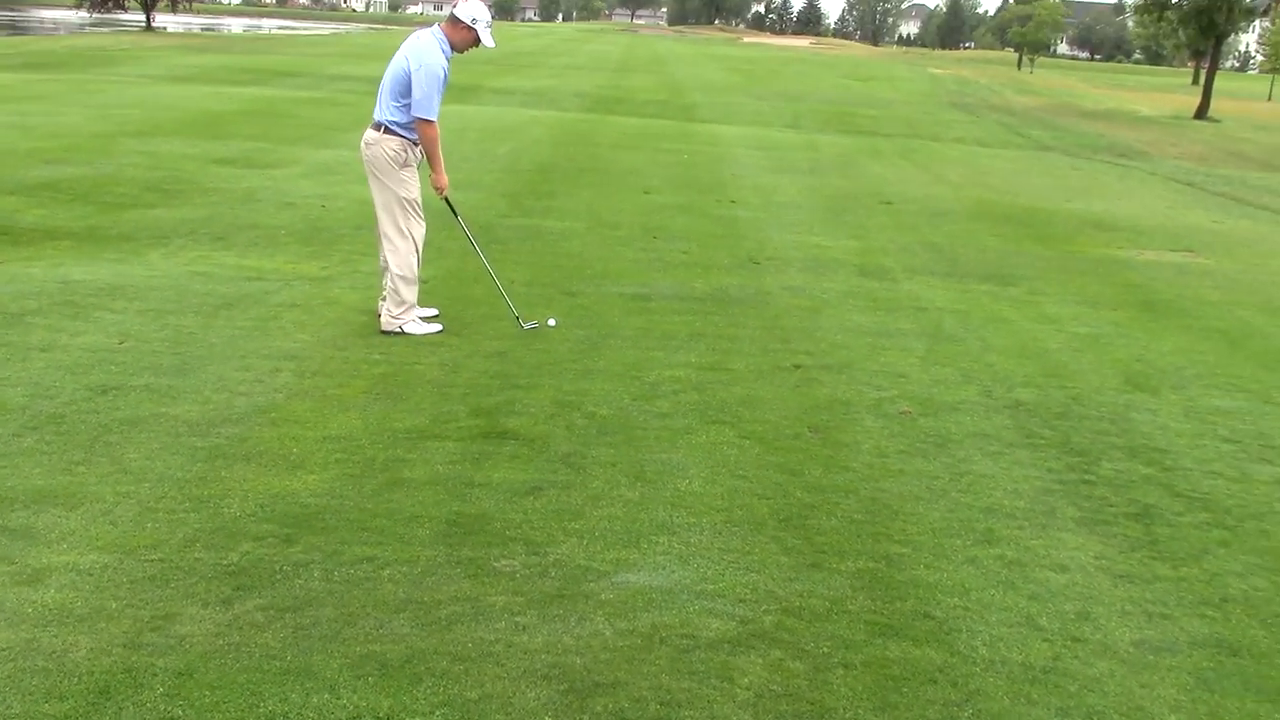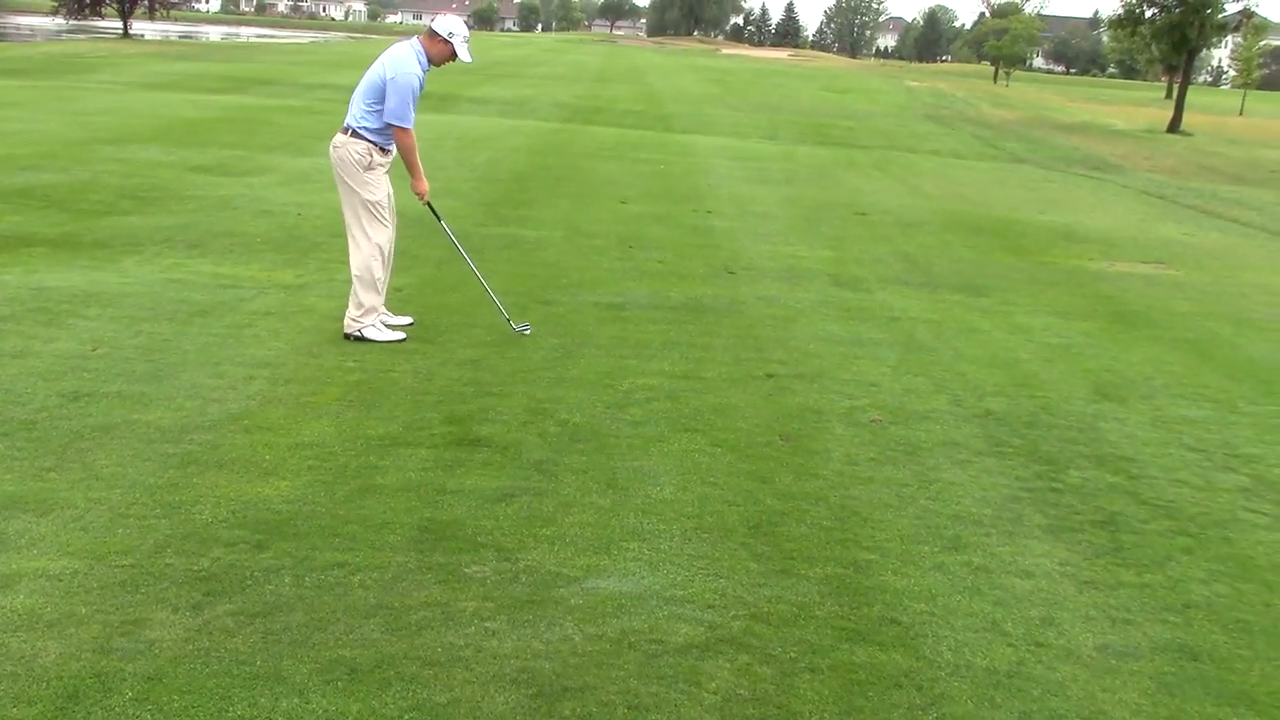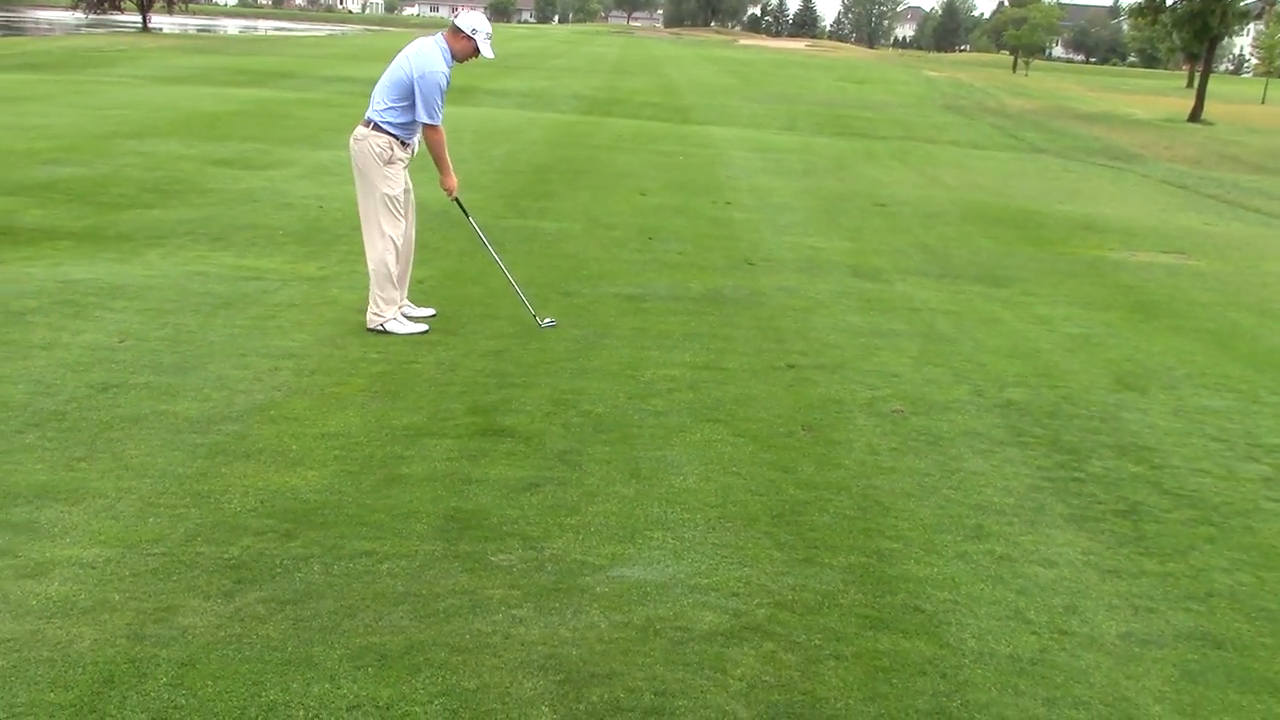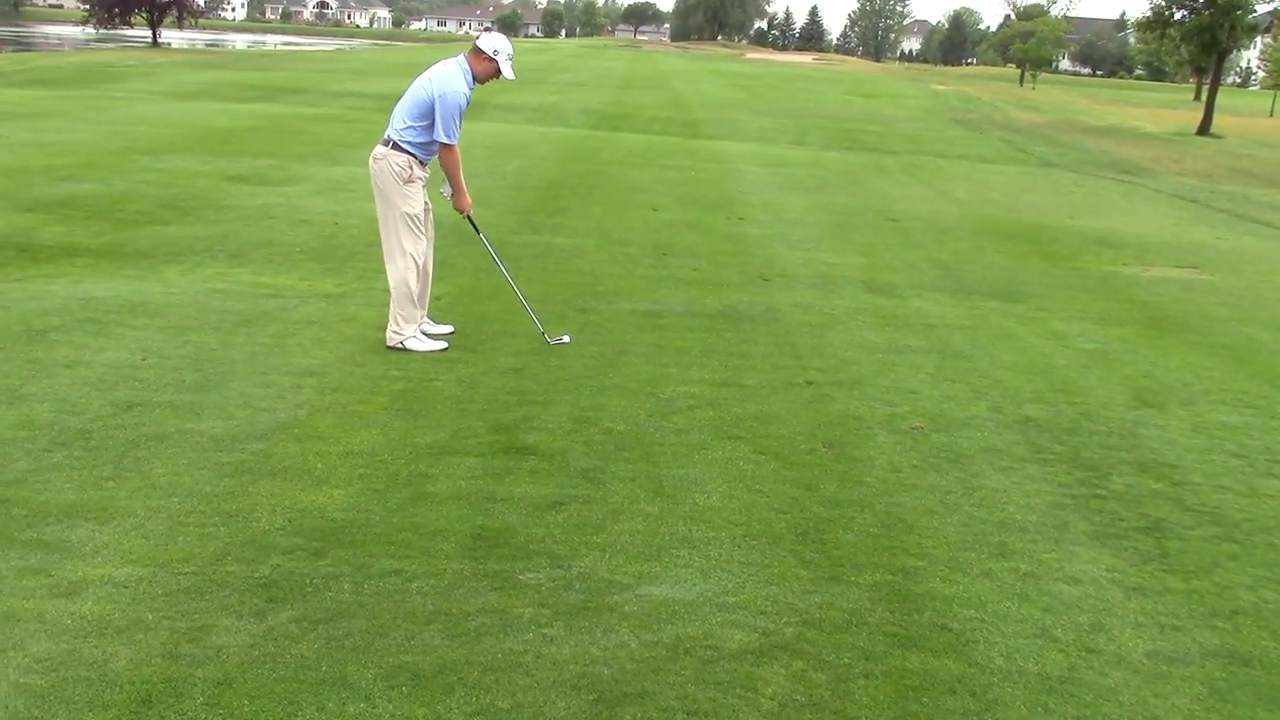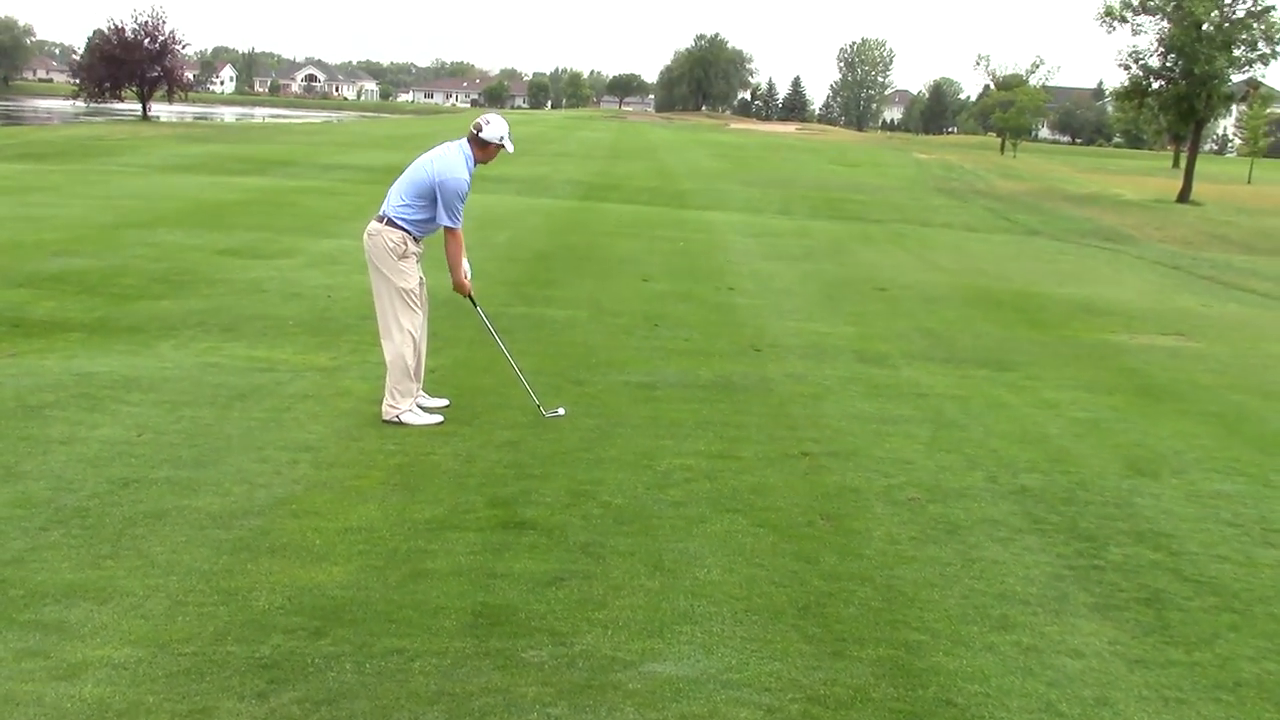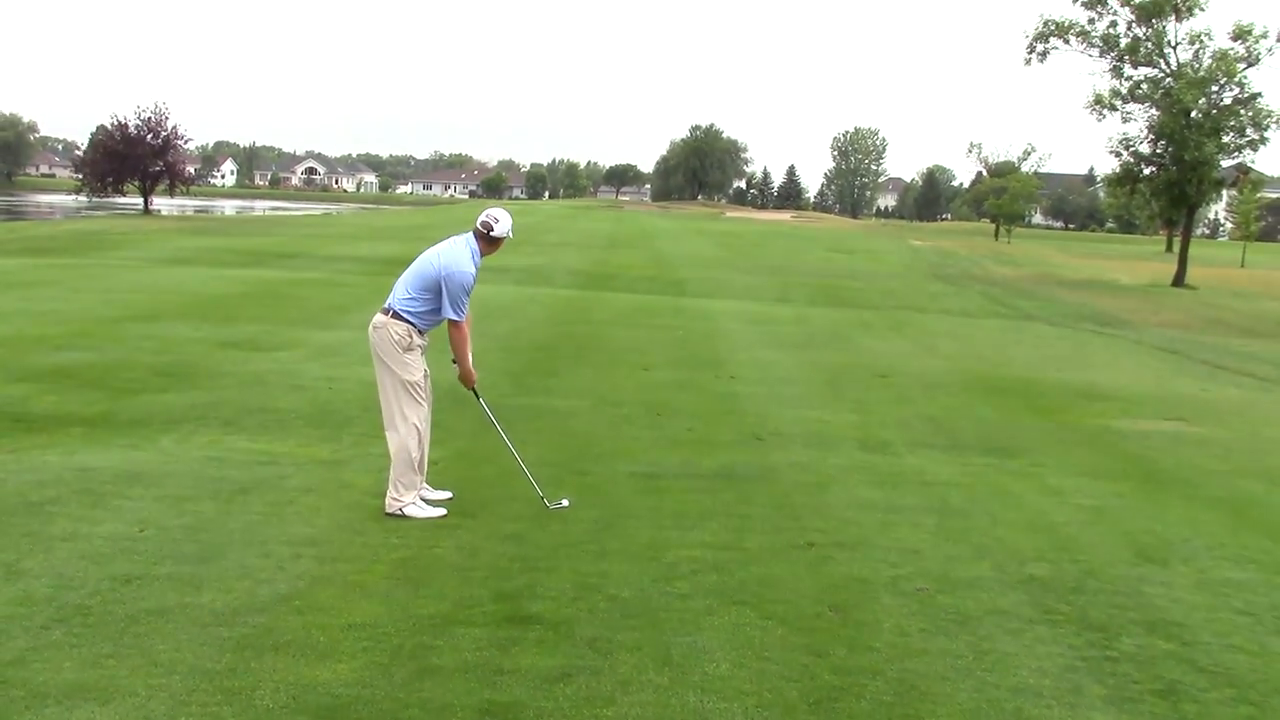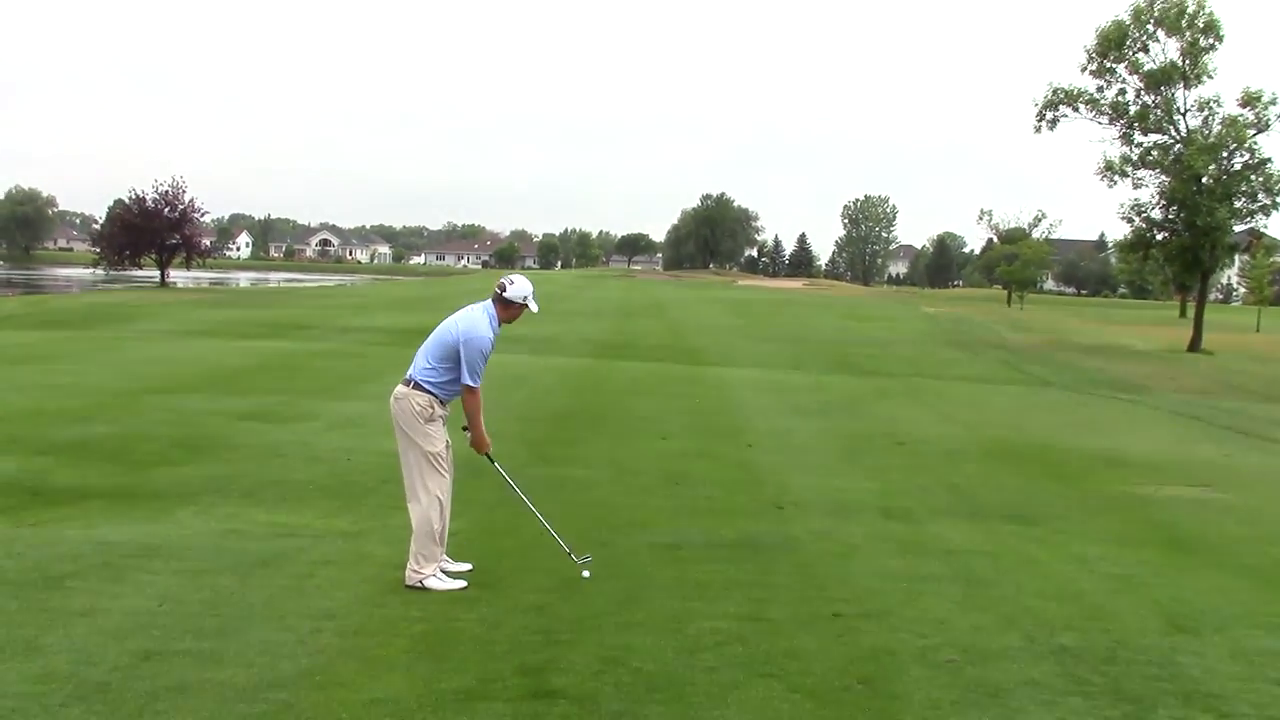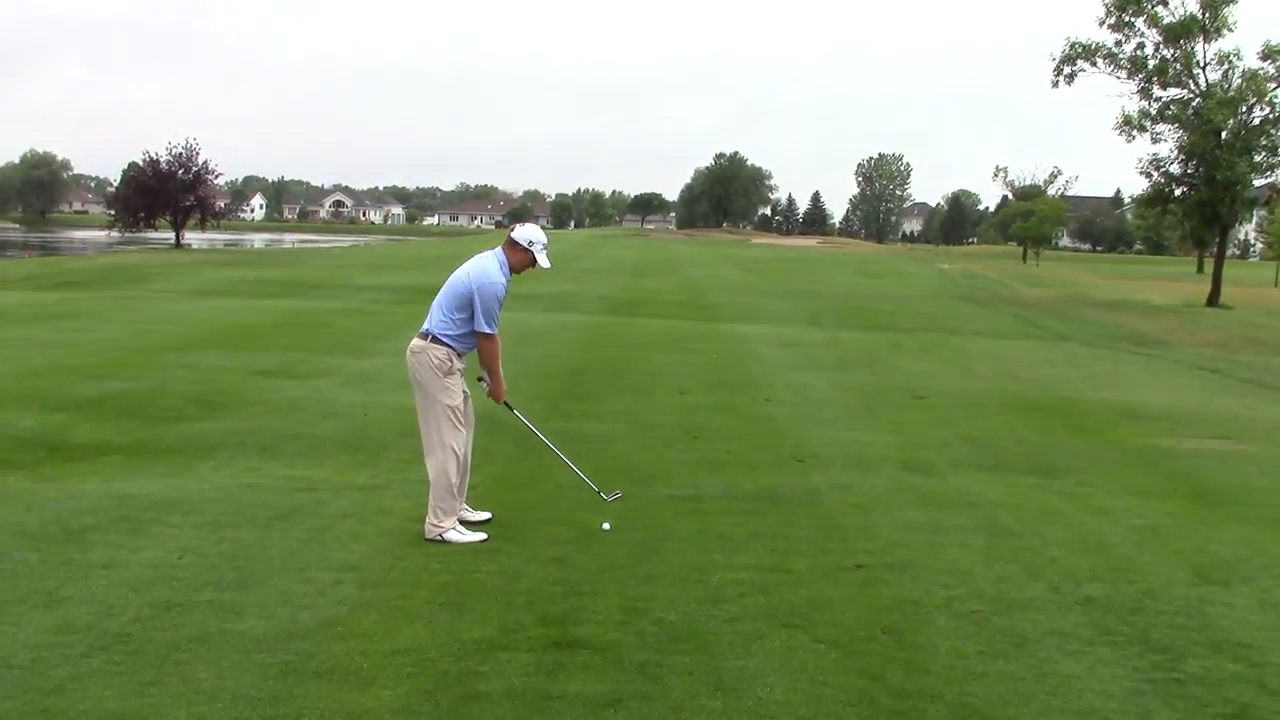
dt=0.3s
person 1, frame 1
left shoulder: (425, 38)
right shoulder: (432, 60)
right elbow: (425, 123)
right wrist: (438, 171)
left hip: (390, 142)
right hip: (392, 148)
left knee: (398, 230)
right knee: (405, 233)
left ankle: (395, 302)
right ankle: (398, 316)
person 1, frame 2
left shoulder: (405, 51)
right shoulder: (408, 71)
right elbow: (401, 131)
right wrist: (417, 177)
left hip: (367, 150)
right hip: (359, 153)
left knee: (379, 233)
right knee: (373, 236)
left ankle: (371, 309)
right ankle: (361, 320)
person 1, frame 3
left shoulder: (427, 45)
right shoulder: (434, 68)
right elbow: (431, 128)
left wrist: (409, 138)
right wrist: (447, 173)
left hip: (388, 144)
right hip: (379, 146)
left knee: (402, 227)
right knee: (387, 230)
left ankle: (395, 301)
right ankle: (383, 314)
person 1, frame 4
left shoulder: (451, 68)
right shoulder: (455, 89)
right elbow: (447, 148)
left wrist: (452, 180)
right wrist: (460, 193)
left hip: (406, 162)
right hip: (398, 165)
left knee: (420, 245)
right knee: (408, 249)
left ankle: (415, 319)
right ankle: (402, 332)
person 1, frame 5
left shoulder: (454, 152)
right shoulder: (455, 175)
left elbow: (454, 222)
right elbow: (450, 232)
left wrist: (463, 260)
right wrist: (457, 277)
left hip: (398, 237)
right hip: (391, 241)
left knee: (414, 318)
right knee: (403, 323)
left ankle: (411, 392)
right ankle: (398, 406)
person 1, frame 6
left shoulder: (460, 246)
right shoulder: (461, 269)
left elbow: (461, 313)
right elbow: (456, 324)
left wrist: (468, 355)
right wrist: (465, 369)
left hip: (402, 330)
right hip: (397, 333)
left knee: (418, 411)
right knee: (408, 416)
left ankle: (414, 484)
right ankle: (402, 499)
person 1, frame 7
left shoulder: (478, 313)
right shoulder: (479, 333)
left elbow: (469, 385)
right elbow: (469, 391)
left wrist: (477, 427)
right wrist: (479, 434)
left hip: (425, 401)
right hip: (418, 404)
left knee: (439, 483)
right knee: (430, 488)
left ankle: (434, 556)
right ankle: (421, 571)
person 1, frame 8
left shoulder: (488, 262)
right shoulder: (492, 280)
left elbow: (482, 333)
right elbow: (487, 338)
left wrist: (490, 374)
right wrist: (497, 382)
left hip: (442, 354)
right hip: (436, 356)
left knee: (459, 433)
right knee: (447, 441)
left ankle: (454, 506)
right ankle: (441, 524)
